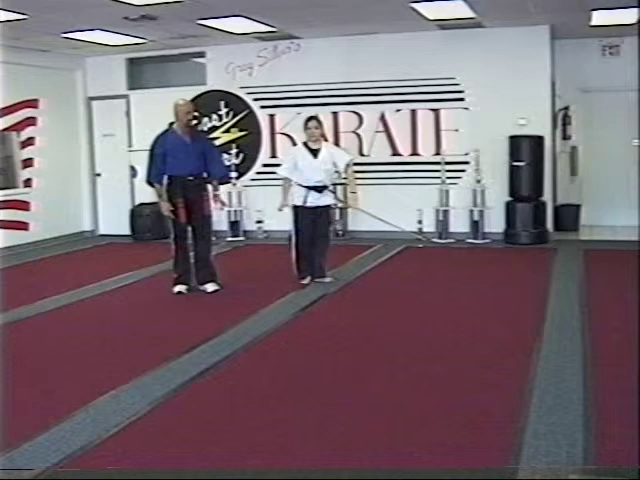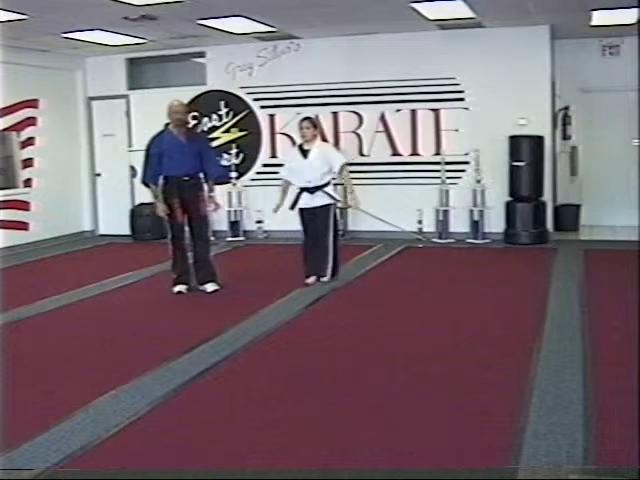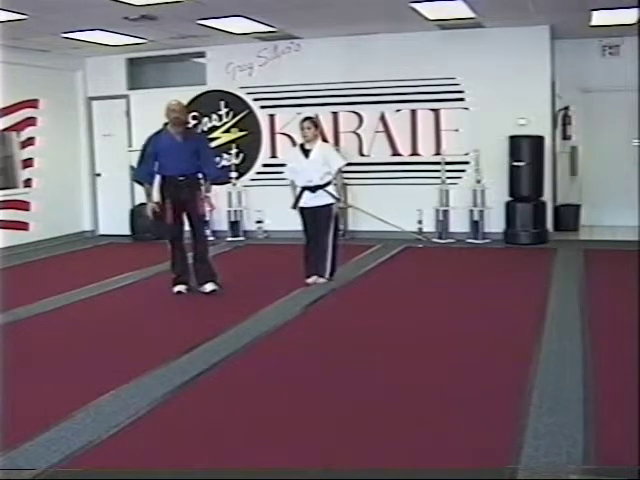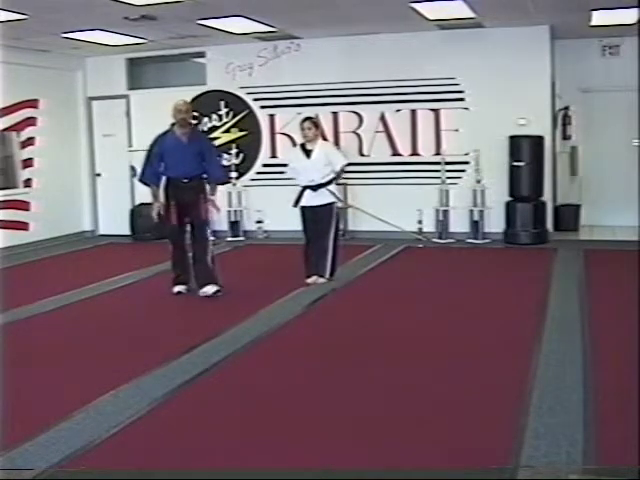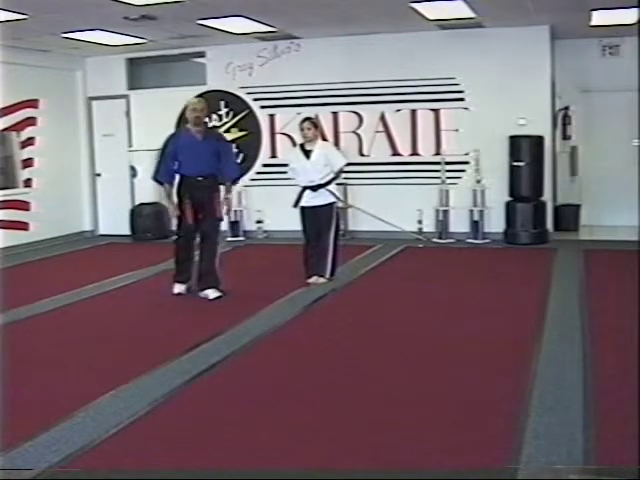
dt=0.4s
person 1, frame 1
left shoulder: (201, 139)
right shoulder: (164, 140)
left elbow: (213, 166)
right elbow: (157, 173)
left wrist: (215, 192)
right wrist: (162, 199)
left hip: (199, 187)
right hip: (176, 189)
left knee: (203, 234)
right knee: (180, 236)
left ankle: (206, 279)
right ankle: (181, 280)
person 1, frame 2
left shoulder: (198, 139)
right shoulder: (160, 141)
left elbow: (209, 167)
right elbow: (152, 173)
left wrist: (211, 194)
right wrist: (158, 200)
left hip: (195, 187)
right hip: (172, 189)
left knee: (201, 234)
right knee: (177, 236)
left ankle: (206, 279)
right ankle: (181, 280)
person 1, frame 3
left shoulder: (196, 138)
right shoulder: (157, 140)
left elbow: (207, 167)
right elbow: (147, 171)
left wrist: (207, 194)
right wrist: (149, 199)
left hip: (192, 186)
right hip: (169, 188)
left knee: (199, 233)
right knee: (175, 236)
left ankle: (206, 279)
right ankle: (180, 280)
person 1, frame 4
left shoulder: (201, 140)
right shoulder: (163, 141)
left elbow: (213, 169)
right elbow: (153, 172)
left wrist: (211, 196)
right wrist: (156, 200)
left hip: (196, 190)
right hip: (173, 191)
left knee: (201, 236)
right knee: (176, 238)
left ankle: (207, 282)
right ankle: (181, 280)
person 1, frame 5
left shoulder: (216, 139)
right shoulder: (177, 139)
left elbow: (228, 168)
right elbow: (166, 171)
left wrist: (227, 194)
right wrist: (170, 200)
left hip: (210, 189)
right hip: (187, 189)
left knee: (210, 238)
right knee: (185, 237)
left ankle: (208, 285)
right ankle: (181, 280)
person 2, frame 1
left shoulder: (330, 150)
right shoulder: (296, 151)
left elbow: (348, 169)
right elbow: (287, 177)
left wrist: (352, 192)
right wrist: (285, 199)
left hip: (324, 198)
right hip: (303, 199)
left knee: (322, 237)
right knee: (303, 237)
left ankle: (319, 273)
right ankle: (305, 273)
person 2, frame 2
left shoulder: (325, 149)
right shoulder: (294, 153)
left elbow: (342, 170)
right elbow: (287, 178)
left wrist: (350, 193)
right wrist: (281, 200)
left hip: (324, 197)
right hip: (305, 199)
left knee: (325, 236)
right knee: (310, 238)
left ankle: (326, 272)
right ankle: (312, 272)
person 2, frame 3
left shoulder: (326, 149)
right shoulder: (295, 152)
left elbow: (337, 174)
right elbow: (292, 179)
left wrist: (339, 198)
right wrist: (296, 199)
left hip: (325, 198)
right hip: (306, 199)
left knee: (325, 236)
right knee: (310, 237)
left ankle: (324, 272)
right ankle: (312, 272)
person 2, frame 4
left shoulder: (327, 148)
right shoulder: (296, 152)
left elbow: (340, 170)
right elbow: (294, 175)
left wrist: (327, 184)
right wrist: (306, 186)
left hip: (325, 196)
right hip: (307, 198)
left knee: (326, 236)
right knee: (310, 236)
left ankle: (323, 272)
right ankle: (312, 272)
person 2, frame 5
left shoulder: (326, 148)
right shoulder: (295, 152)
left elbow: (339, 169)
left wrist: (325, 183)
right wrist: (306, 184)
left hip: (326, 197)
right hip: (307, 198)
left knee: (326, 236)
right knee: (310, 237)
left ankle: (324, 272)
right ankle: (312, 272)
